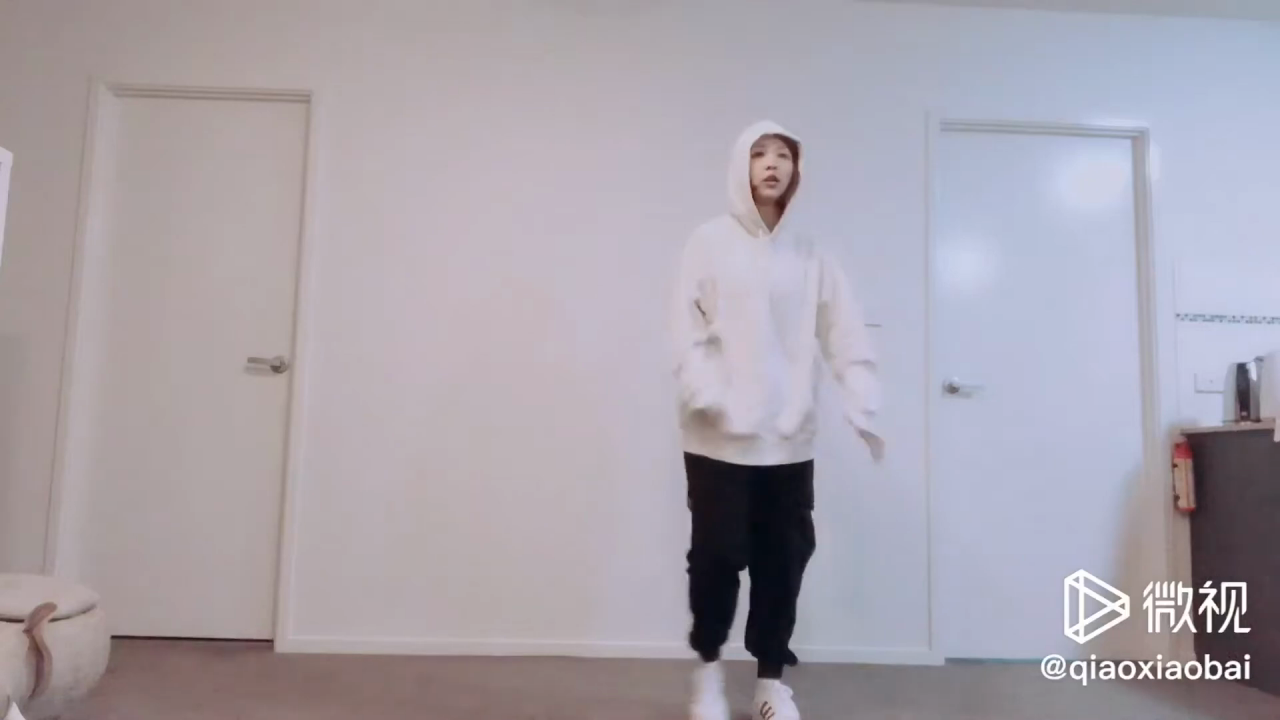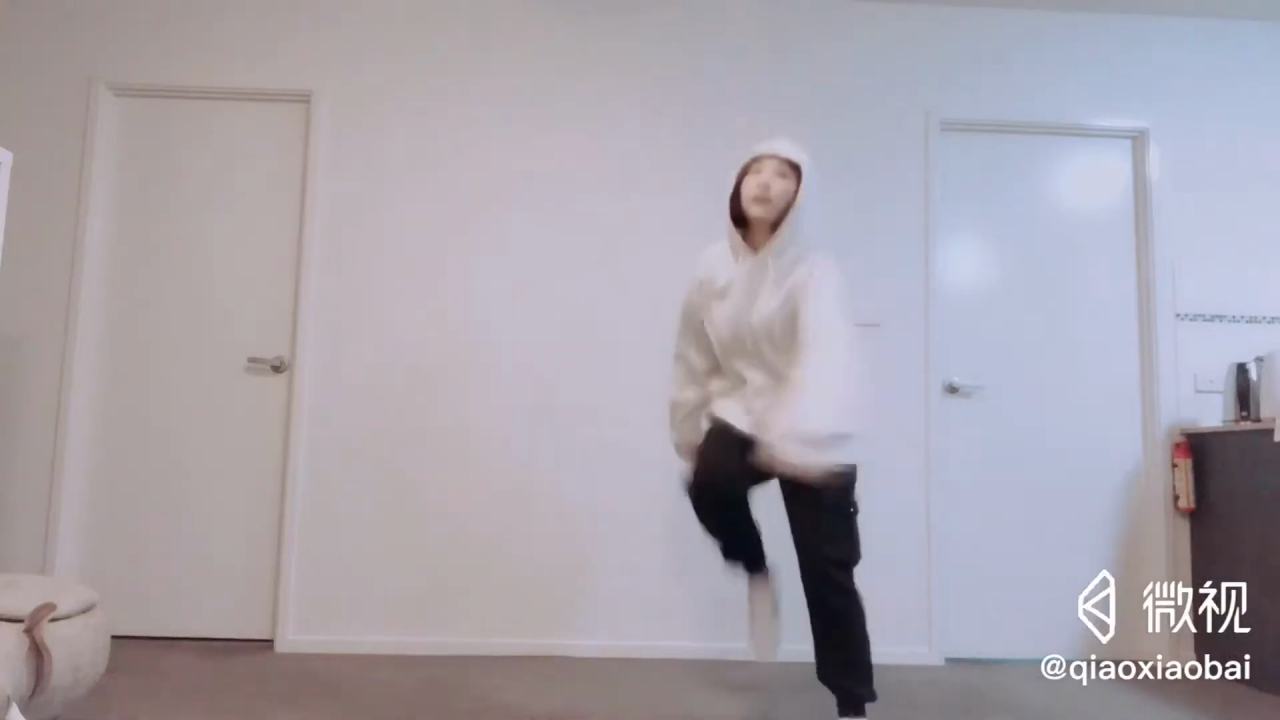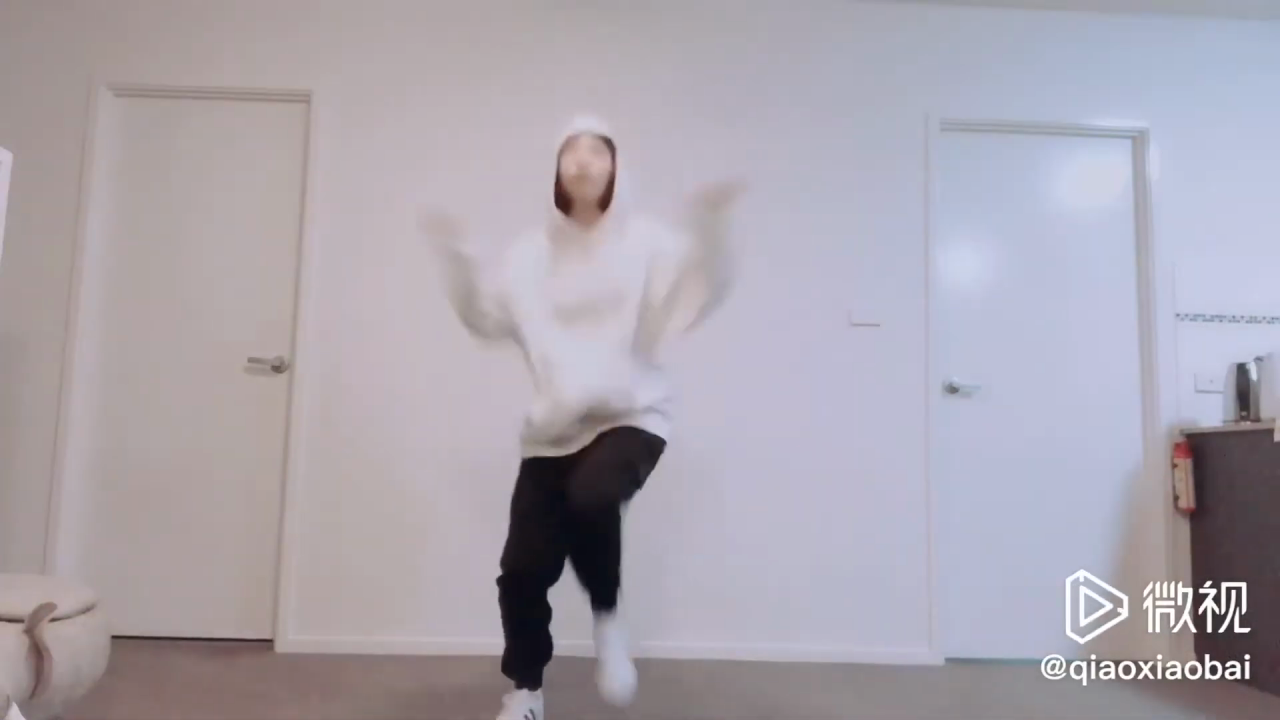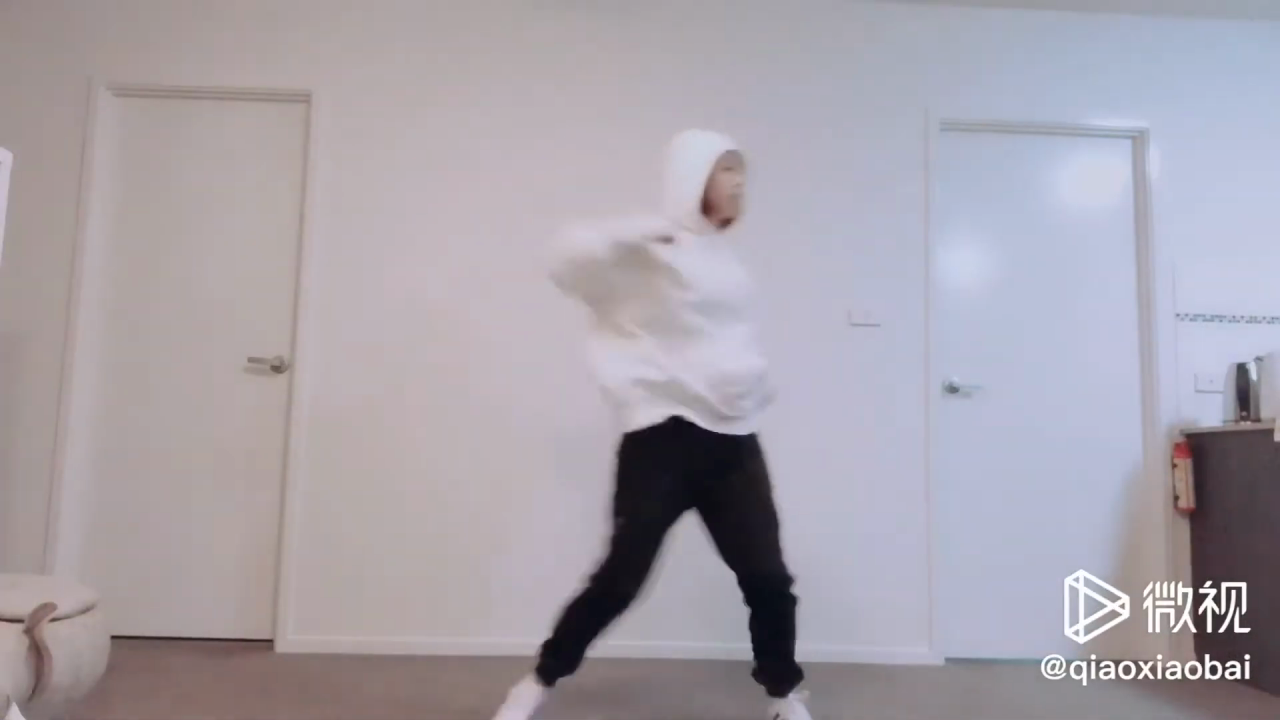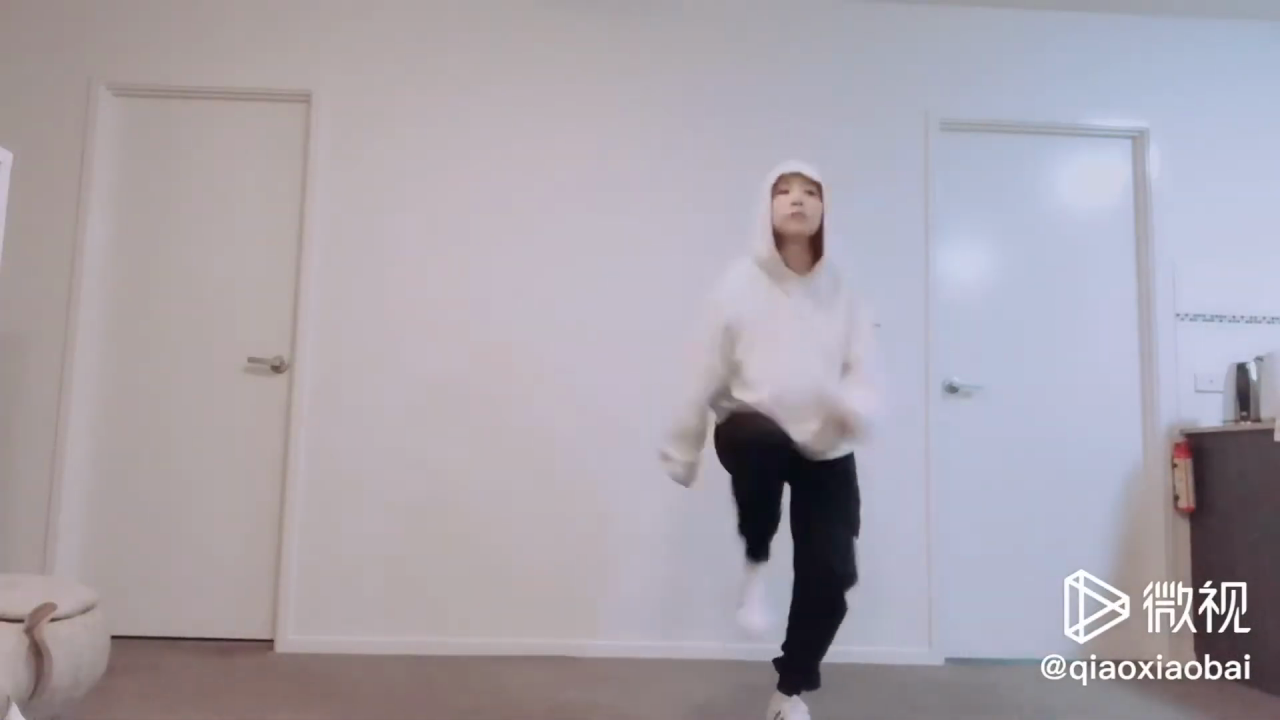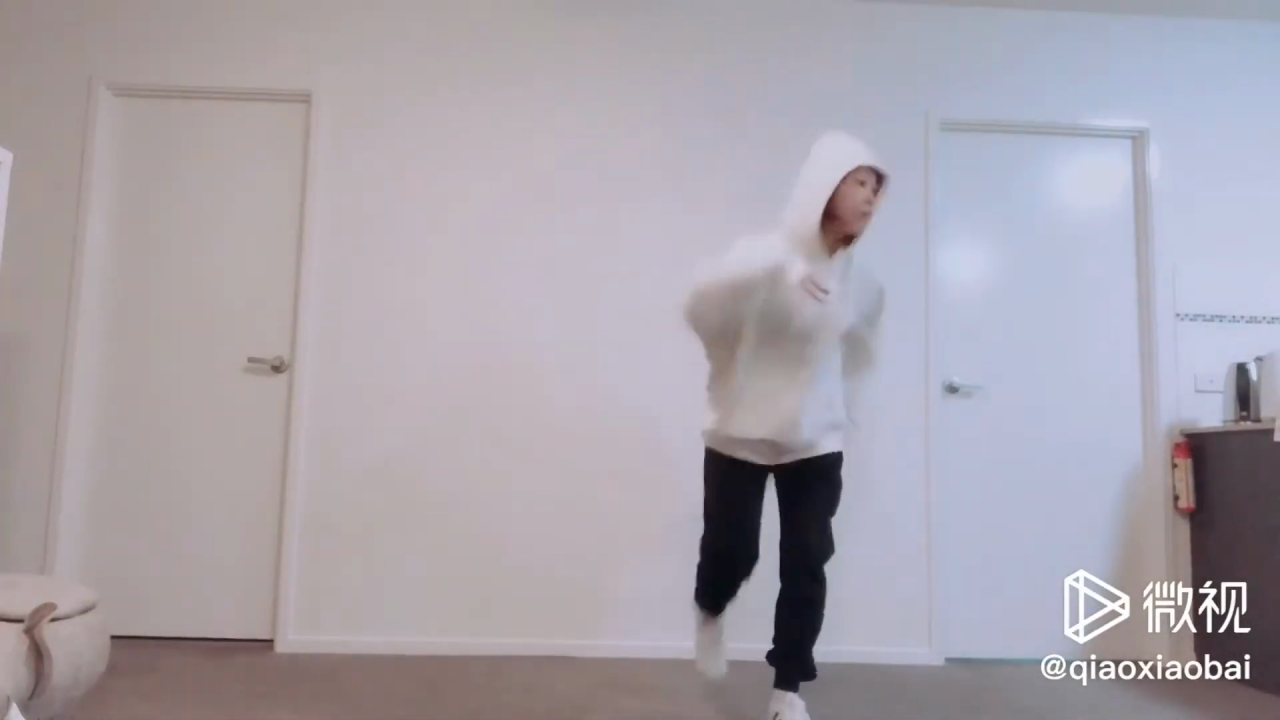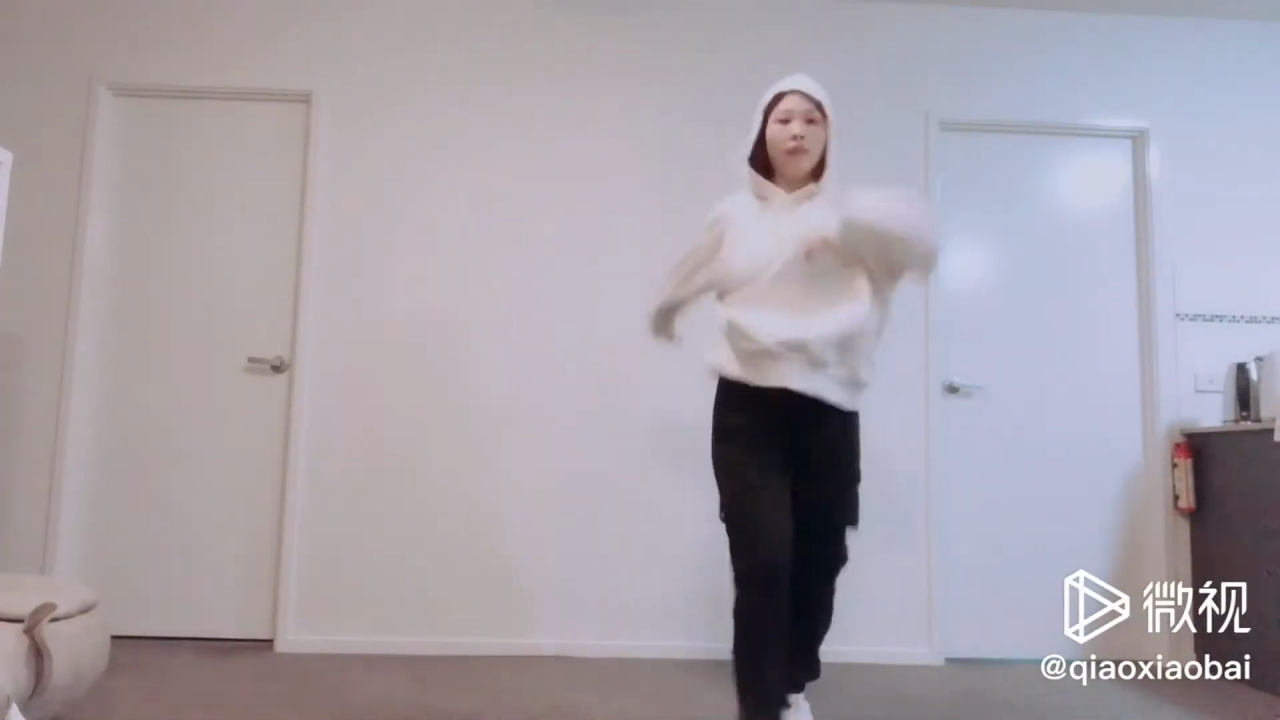
dt=0.7s
person 1, frame 1
left shoulder: (812, 255)
right shoulder: (709, 241)
left elbow: (846, 338)
right elbow: (687, 331)
left wrist: (862, 411)
right wrist: (702, 397)
left hip: (789, 439)
right hip: (719, 436)
left knee: (785, 558)
right knee: (719, 553)
right ankle: (709, 669)
person 1, frame 2
left shoulder: (812, 270)
right shoulder: (713, 266)
left elbow: (829, 355)
right elbow: (695, 356)
left wrist: (811, 438)
right wrist: (683, 425)
left hip: (815, 440)
right hip: (741, 418)
left knee: (828, 577)
right knee: (711, 490)
right ankle: (757, 578)
person 1, frame 3
left shoulder: (645, 241)
right shoulder: (529, 252)
left elbow: (702, 295)
right elbow: (485, 319)
left wrist: (710, 225)
right wrist: (455, 255)
left hip: (629, 423)
right hip: (551, 435)
left knee: (590, 500)
right knee: (522, 570)
left ankle: (607, 619)
person 1, frame 4
left shoulder: (726, 257)
right shoulder: (647, 247)
right elbow: (568, 263)
left wrist: (752, 377)
right wrist: (637, 231)
left hip: (732, 436)
right hip: (662, 429)
left knee: (766, 574)
right knee: (622, 576)
person 1, frame 5
left shoulder: (839, 293)
right shoulder: (738, 288)
left elbow: (861, 369)
right elbow: (705, 384)
left wrist: (856, 406)
right wrist: (680, 451)
left hip: (827, 451)
right hip: (750, 434)
left knee: (828, 581)
right knee: (758, 439)
right ankle: (754, 560)
person 1, frame 6
left shoulder: (862, 282)
right shoulder: (762, 257)
right elbow: (701, 312)
left wrist: (839, 410)
right wrist: (779, 265)
left hip: (816, 448)
right hip: (740, 441)
left knee: (806, 563)
right knee: (731, 548)
right ankle: (711, 617)
person 1, frame 7
left shoulder: (856, 219)
right shoulder: (734, 216)
left elbow: (920, 243)
right elbow: (686, 278)
left wrist: (846, 221)
right wrist: (662, 315)
left hip: (829, 406)
right hip: (749, 403)
left knee: (819, 560)
right knee: (763, 560)
